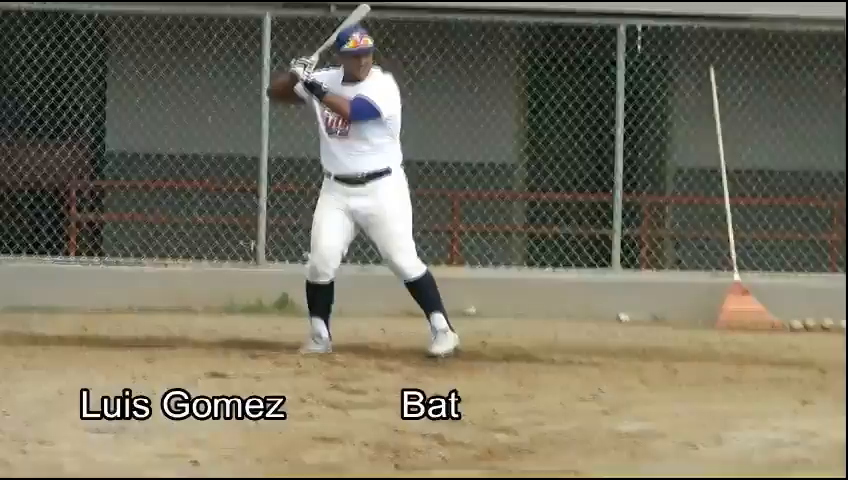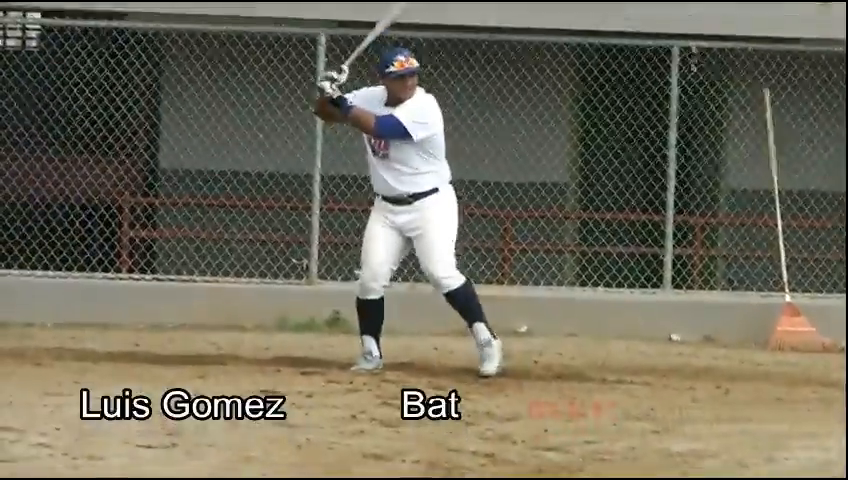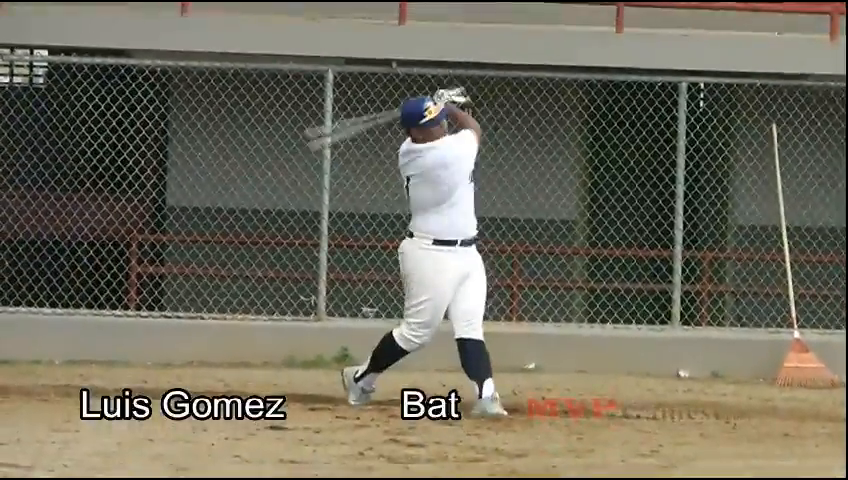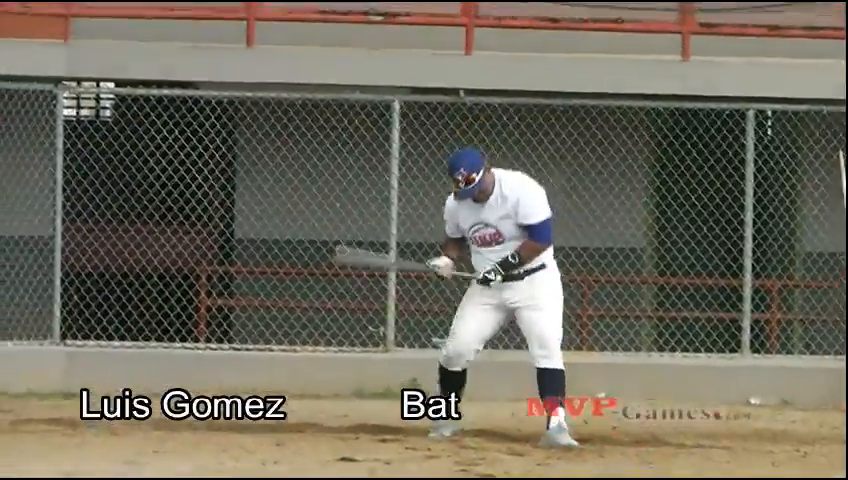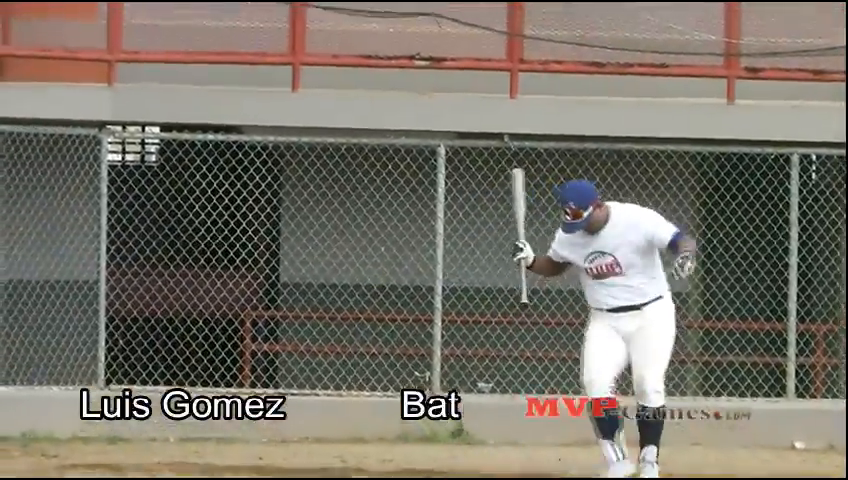
dt=1s
person 1, frame 1
left shoulder: (384, 85)
right shoulder: (325, 79)
left elbow: (351, 110)
right elbow: (276, 93)
left wrist: (312, 86)
right wrist: (295, 72)
left hip: (381, 187)
right hip: (337, 189)
left knee: (404, 261)
right knee: (321, 263)
left ankle: (442, 329)
right ankle: (320, 335)
person 1, frame 2
left shoulder: (424, 107)
right shoulder: (372, 97)
left elbow: (378, 128)
right elbow: (325, 113)
left wrist: (339, 100)
right wrist: (330, 92)
left hip: (431, 202)
right hip: (387, 207)
left knee: (440, 270)
right knee: (370, 280)
left ankle: (485, 339)
right ankle: (371, 354)
person 1, frame 3
left shoulder: (410, 150)
right shoulder: (447, 152)
right elbow: (473, 130)
right wrist: (455, 110)
right hip: (432, 255)
left knee: (470, 325)
right knee: (417, 330)
left ankle: (486, 396)
right ankle: (360, 377)
person 1, frame 4
left shoulder: (521, 188)
right shoulder: (455, 204)
left elbow: (541, 238)
right elbow: (456, 240)
left wrist: (503, 267)
right wrist: (446, 258)
left hip: (534, 280)
right hip: (486, 286)
left knee: (547, 349)
right knee: (456, 350)
left ankle: (556, 425)
right ankle: (450, 417)
person 1, frame 5
left shoulder: (637, 220)
right shoulder: (568, 233)
left elbow: (680, 240)
right elbow: (556, 265)
left wrist: (685, 257)
right wrist: (531, 260)
left hip: (652, 314)
right hip: (605, 319)
left knee: (649, 384)
right knee: (595, 382)
